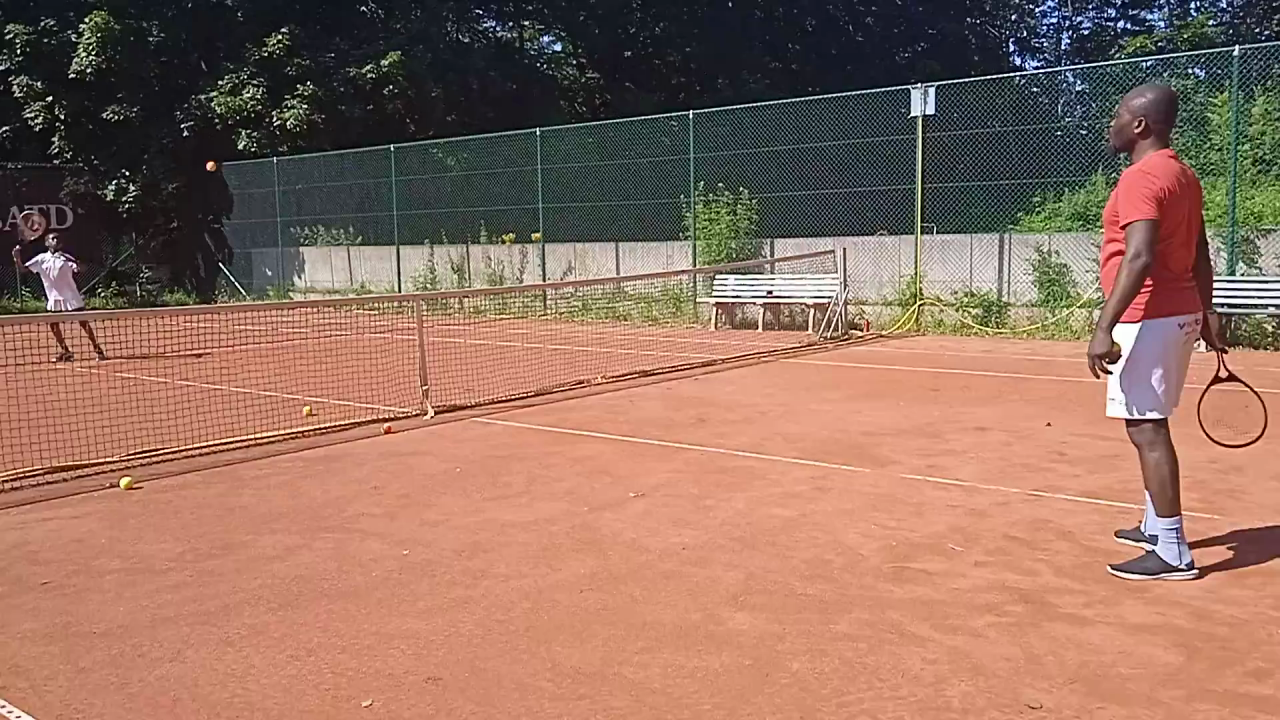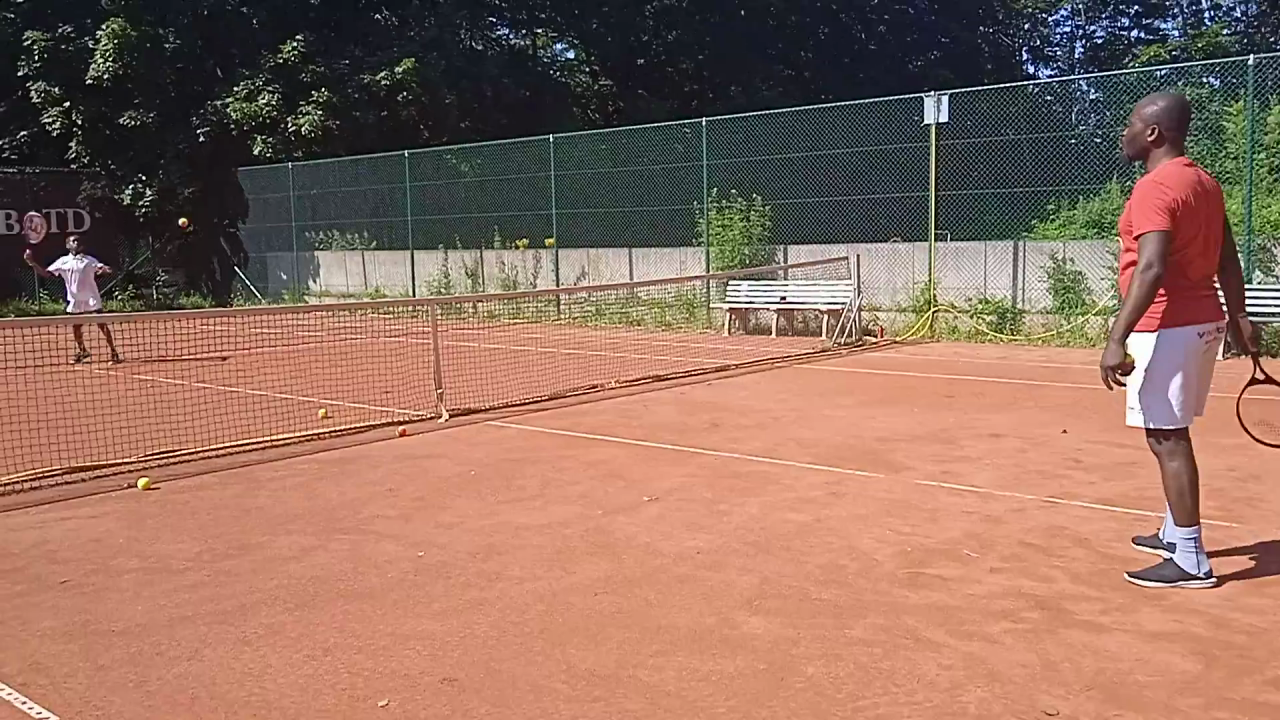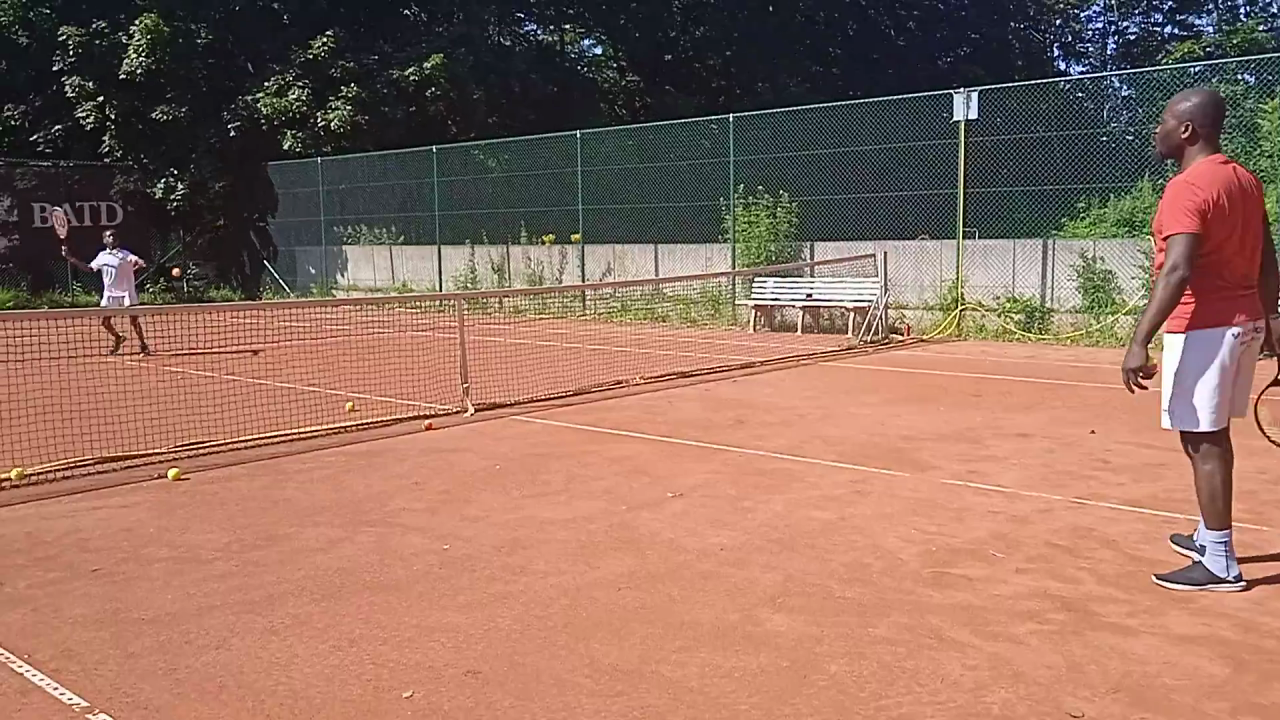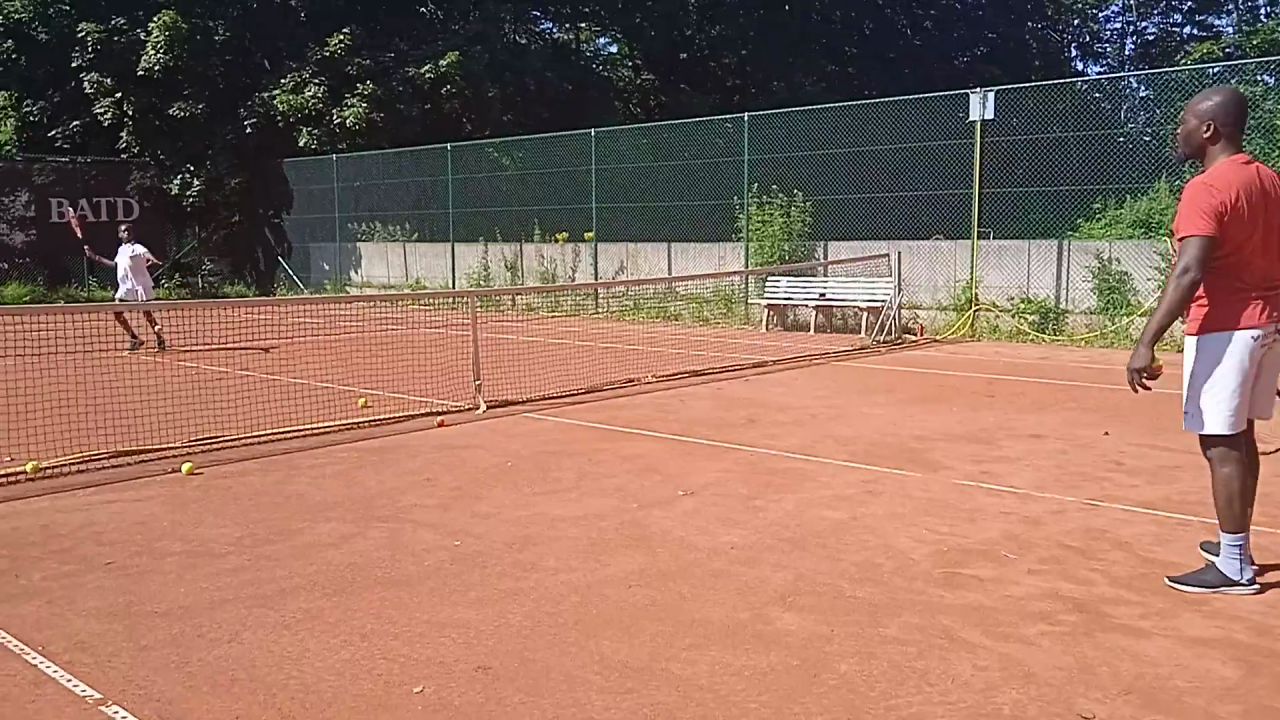
dt=0.1s
person 1, frame 1
left shoulder: (1140, 178)
right shoulder: (1185, 177)
left elbow: (1139, 259)
right elbow: (1200, 254)
left wrist: (1103, 328)
right wrist: (1208, 312)
left hip: (1148, 319)
right hip: (1182, 315)
left knee: (1147, 430)
right knee: (1150, 425)
left ankle: (1173, 552)
right ankle: (1155, 525)
person 1, frame 2
left shoulder: (1154, 187)
right shoulder: (1205, 183)
left elbow: (1151, 269)
right elbow: (1227, 259)
left wrist: (1117, 339)
right wrist: (1238, 315)
left hip: (1165, 328)
right hip: (1201, 322)
left knee: (1166, 439)
right knee: (1171, 434)
left ankle: (1192, 561)
right ankle: (1174, 533)
person 1, frame 3
left shoulder: (1187, 187)
left elbow: (1178, 271)
left wrist: (1139, 342)
left hip: (1202, 329)
left knee: (1201, 441)
right knee: (1215, 435)
left ankle: (1220, 565)
right ankle: (1209, 537)
person 1, frame 4
left shoulder: (1206, 188)
left elbow: (1189, 274)
left wrist: (1146, 342)
left hip: (1223, 330)
left knee: (1220, 445)
left ankle: (1235, 568)
right ankle: (1235, 545)
